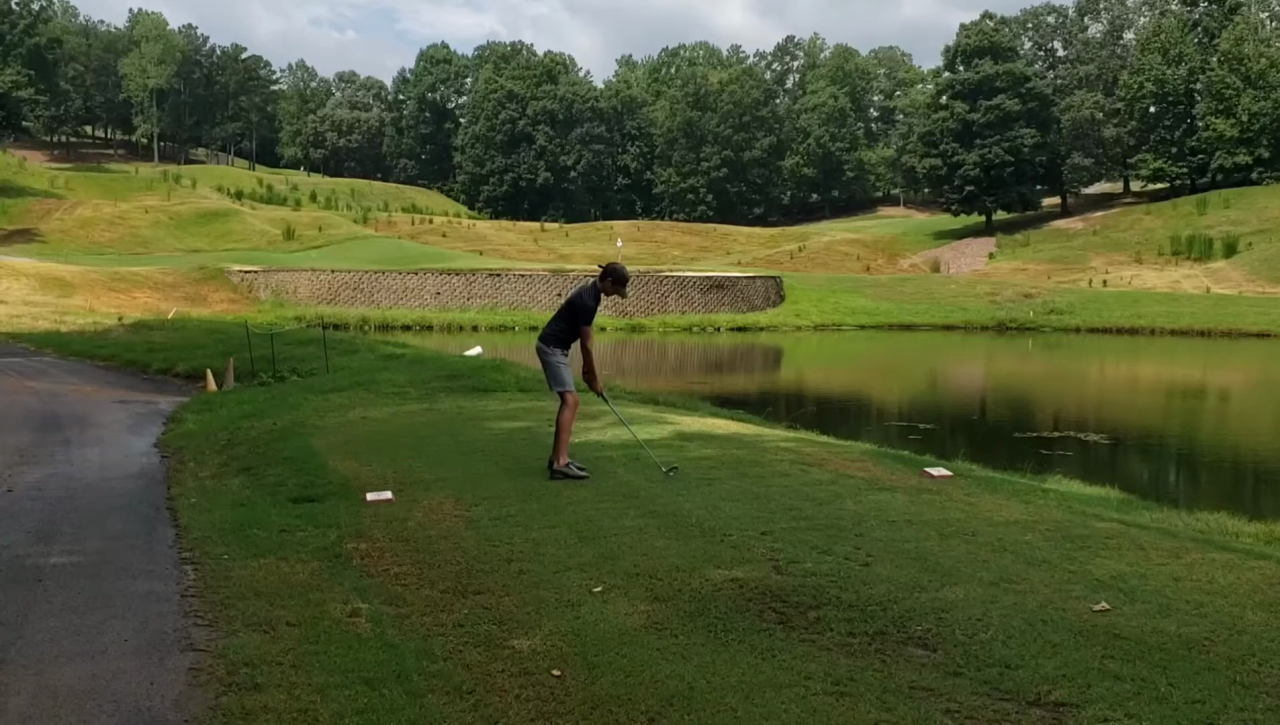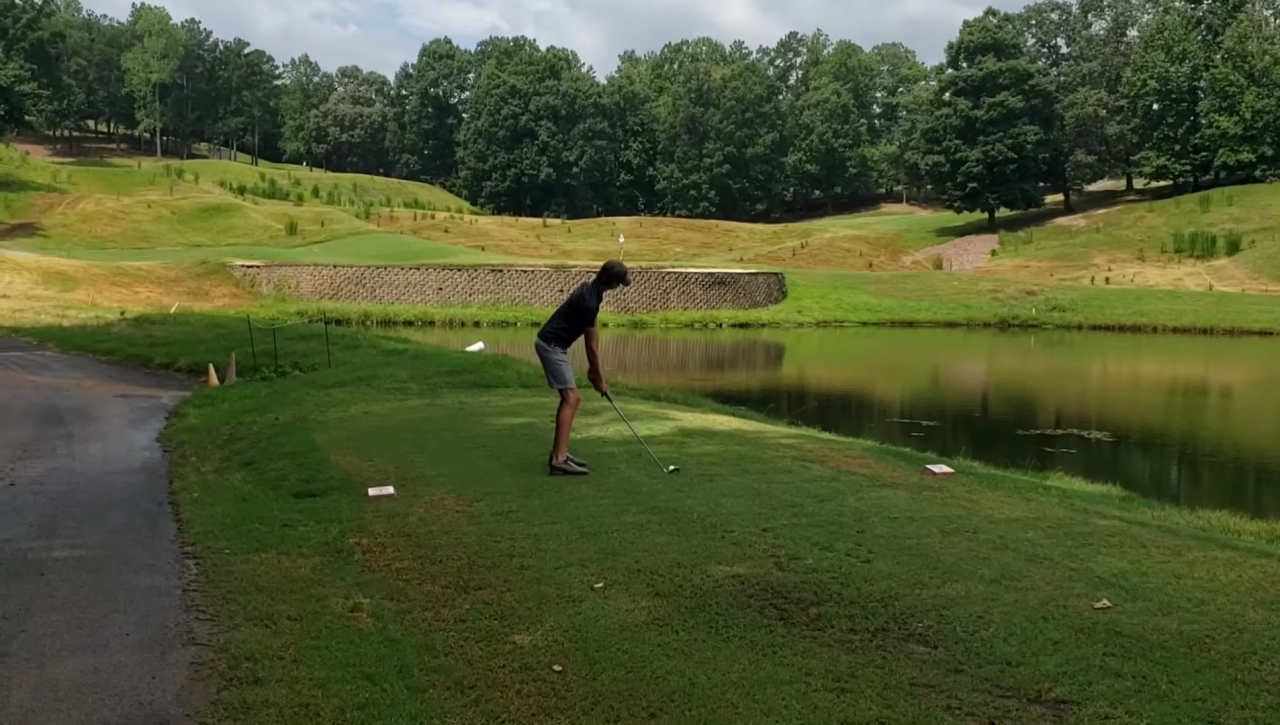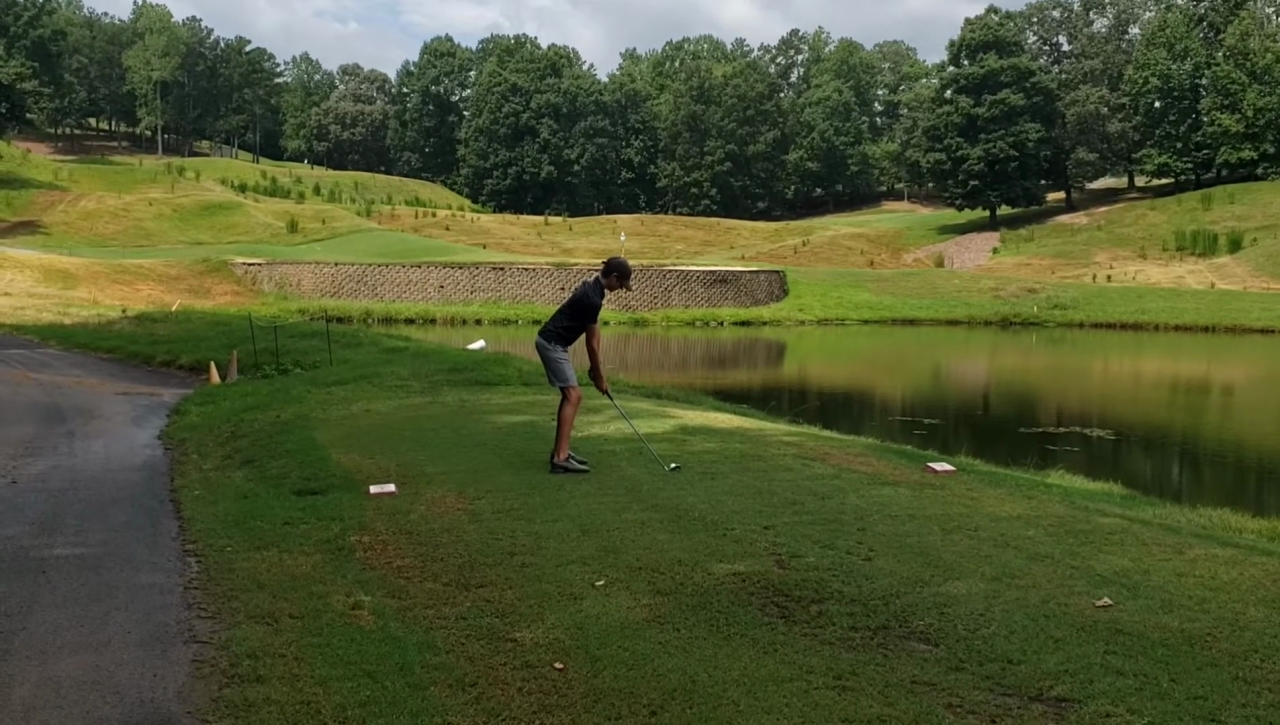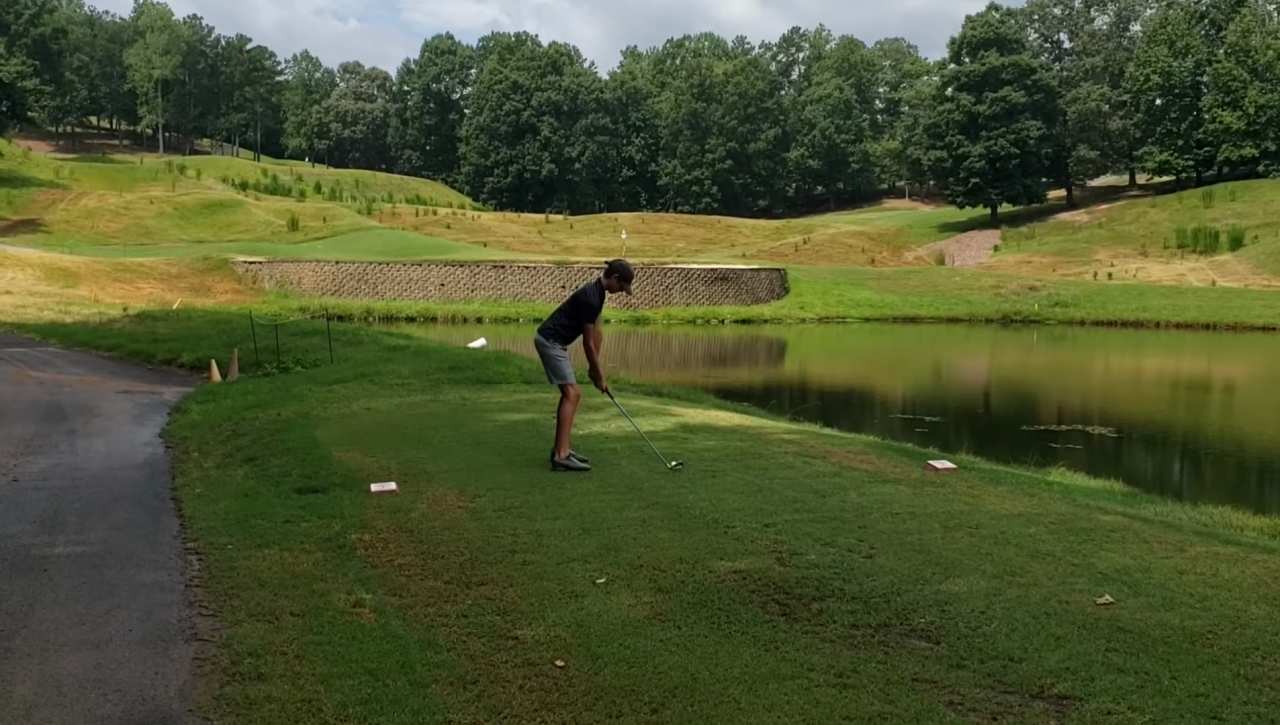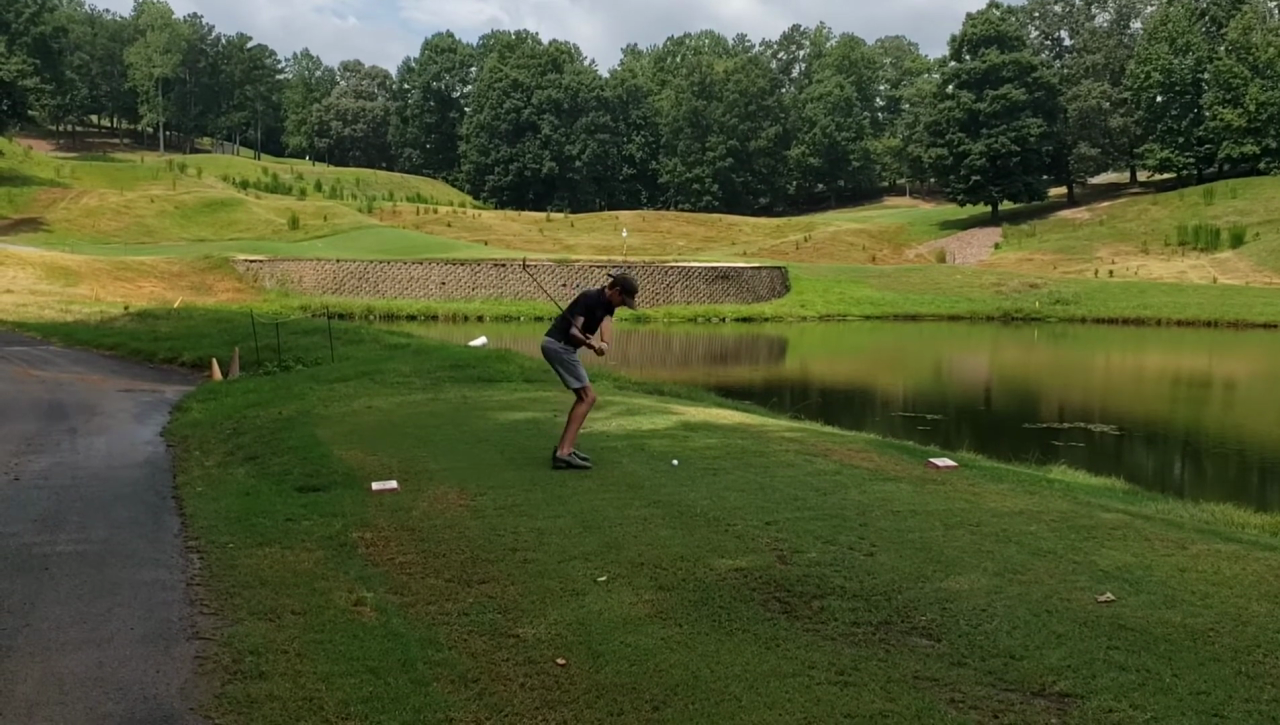
dt=1s
person 1, frame 1
left shoulder: (589, 292)
right shoulder: (586, 301)
left elbow: (585, 338)
right elbow: (586, 344)
left wrist: (586, 367)
right wrist: (594, 377)
left hip: (554, 346)
right hip: (552, 348)
left knee: (567, 400)
right knee: (570, 400)
left ankle: (558, 456)
right ankle: (560, 463)
person 1, frame 2
left shoulder: (591, 289)
right shoulder: (588, 302)
left elbow: (592, 336)
right elbow: (591, 344)
left wrist: (593, 370)
right wrist: (599, 378)
left hip: (552, 344)
right hip: (552, 345)
left knee: (567, 397)
right knee: (572, 397)
left ankle: (559, 452)
right ankle: (559, 460)
person 1, frame 3
left shoulder: (592, 287)
right shoulder: (592, 298)
left elbow: (594, 334)
right elbow: (591, 342)
left wrist: (596, 368)
right wrist: (599, 376)
left hip: (552, 342)
right hip: (552, 344)
left knee: (569, 395)
right knee: (573, 395)
left ankle: (560, 450)
right ankle: (560, 458)
person 1, frame 4
left shoulder: (597, 292)
right shoulder: (590, 298)
left elbow: (597, 331)
right elbow: (588, 342)
left wrist: (596, 368)
right wrist: (599, 375)
left hip: (554, 342)
right hip: (550, 342)
left knee: (569, 393)
right knee: (572, 394)
left ankle: (560, 449)
right ankle: (561, 456)
person 1, frame 5
left shoulder: (608, 308)
right shoulder: (589, 298)
left elbow: (606, 330)
right elbow: (573, 332)
left wrist: (603, 344)
right wrist: (589, 343)
left hip: (565, 348)
right hip: (558, 345)
left knee: (587, 397)
right knee: (586, 396)
left ankle: (566, 446)
right ankle: (563, 452)
